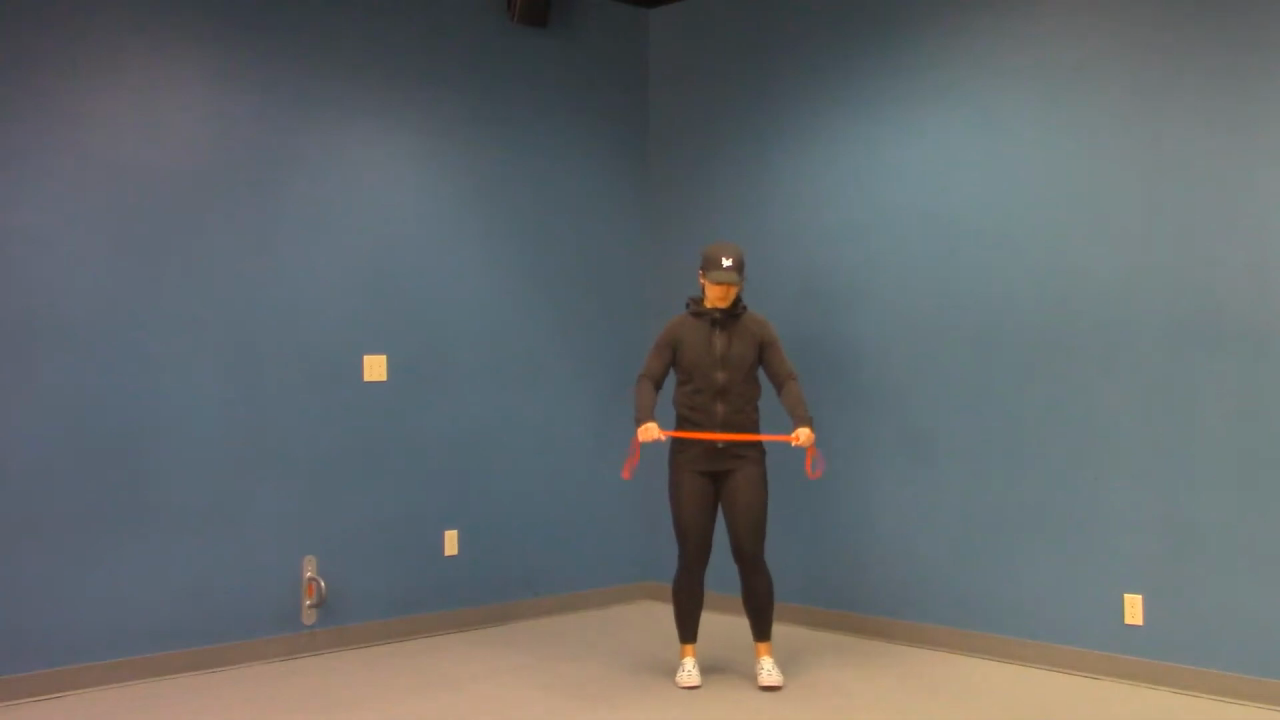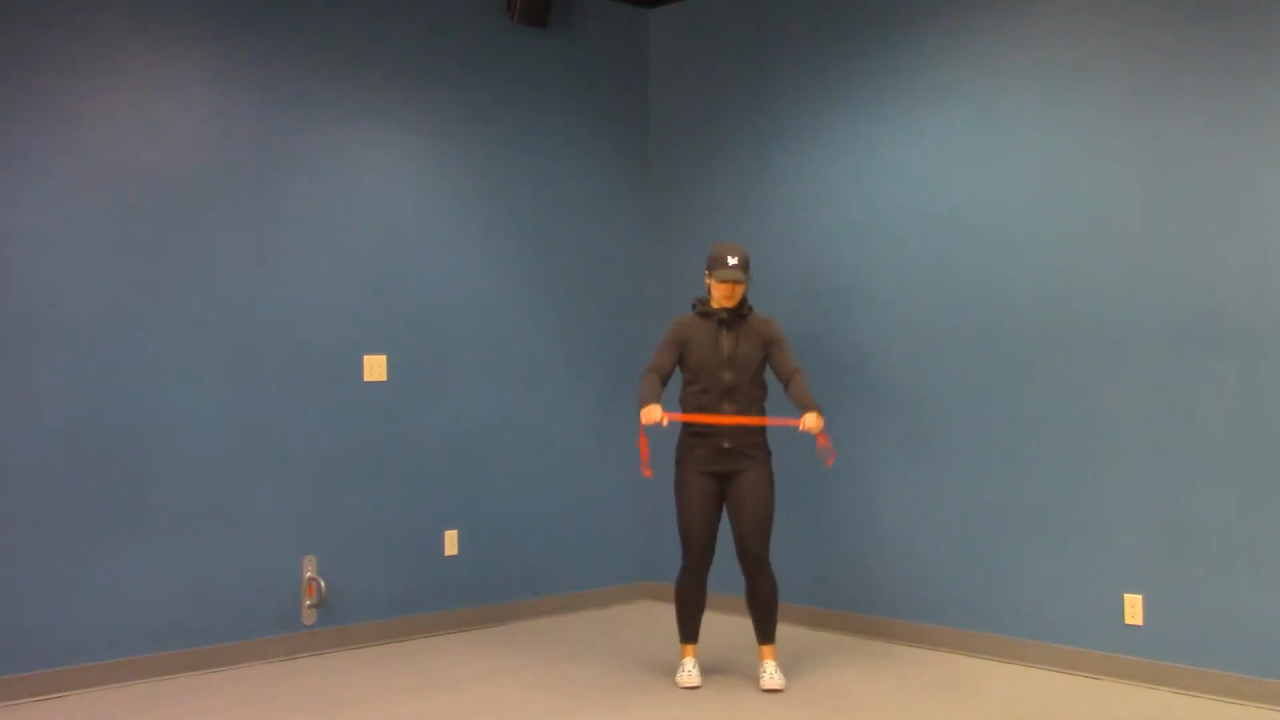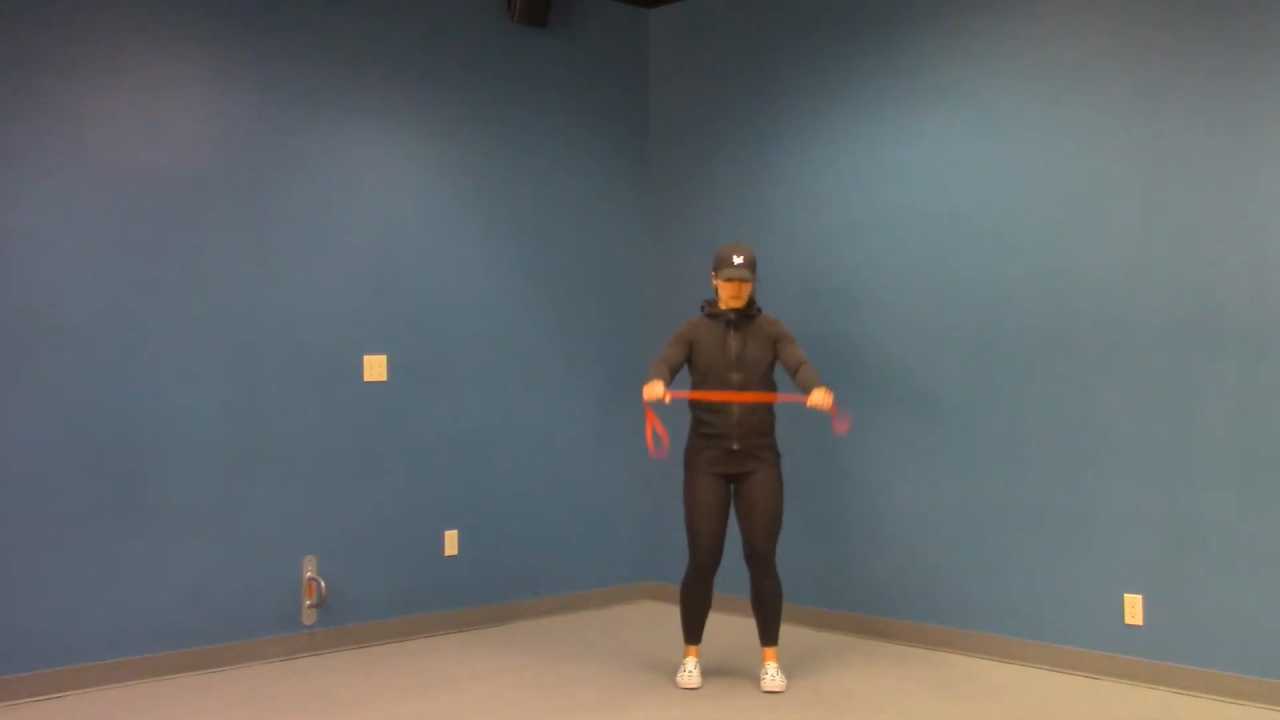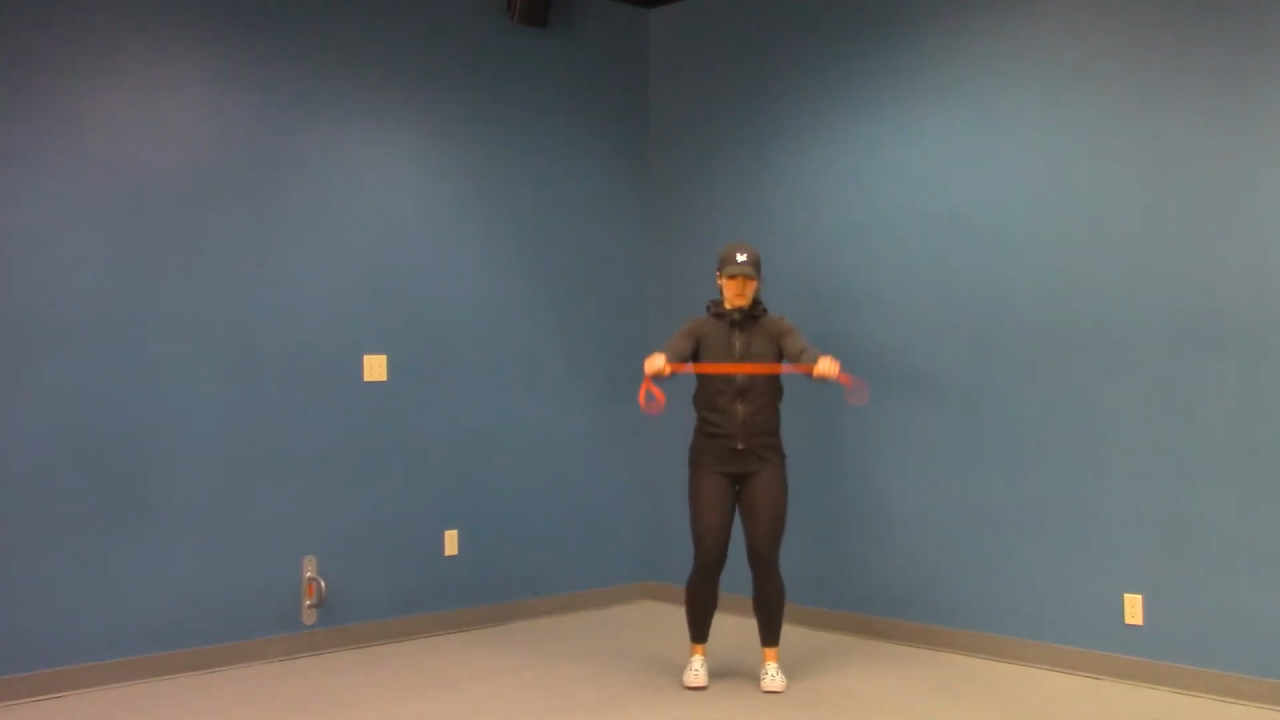
dt=0.1s
person 1, frame 1
left shoulder: (757, 328)
right shoulder: (678, 329)
left elbow: (785, 379)
right elbow: (648, 379)
left wrist: (802, 421)
right wrist: (645, 418)
left hip: (744, 456)
right hip: (691, 457)
left knee: (751, 556)
right knee: (692, 559)
left ankle: (764, 656)
right ankle: (688, 656)
person 1, frame 2
left shoulder: (763, 328)
right shoulder: (685, 328)
left elbow: (791, 374)
right elbow: (654, 373)
left wrist: (810, 409)
right wrist: (650, 404)
left hip: (750, 457)
right hip: (697, 457)
left knee: (755, 558)
right knee: (695, 559)
left ankle: (768, 658)
right ankle: (688, 656)
person 1, frame 3
left shoulder: (770, 329)
right shoulder: (694, 330)
left elbow: (799, 364)
right elbow: (666, 363)
left wrist: (817, 388)
right wrist: (654, 383)
left hip: (759, 459)
right hip: (706, 458)
left knee: (762, 560)
right knee: (702, 560)
left ankle: (770, 659)
right ankle: (690, 655)
person 1, frame 4
left shoulder: (775, 328)
right shoulder: (700, 328)
left elbow: (802, 353)
right elbow: (674, 353)
left wrist: (822, 364)
right wrist: (658, 363)
left hip: (764, 459)
right hip: (711, 458)
left knee: (765, 561)
right knee: (708, 560)
left ankle: (770, 659)
right ankle: (697, 653)
